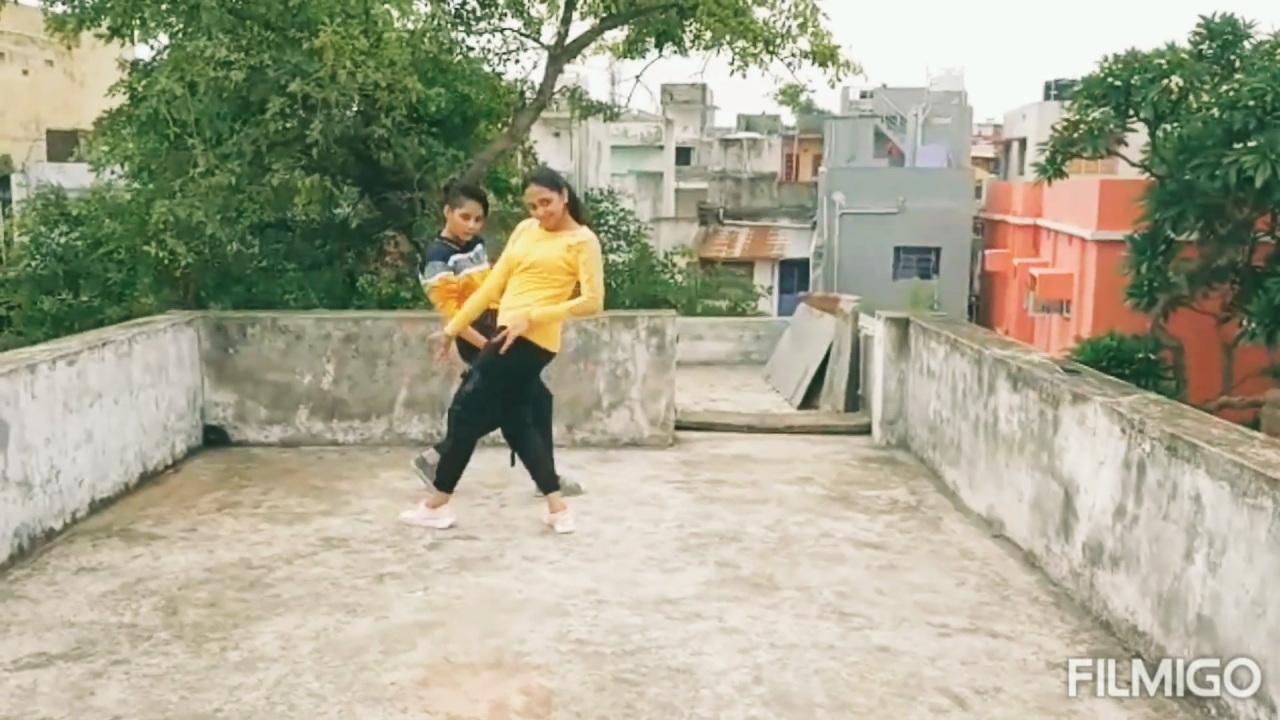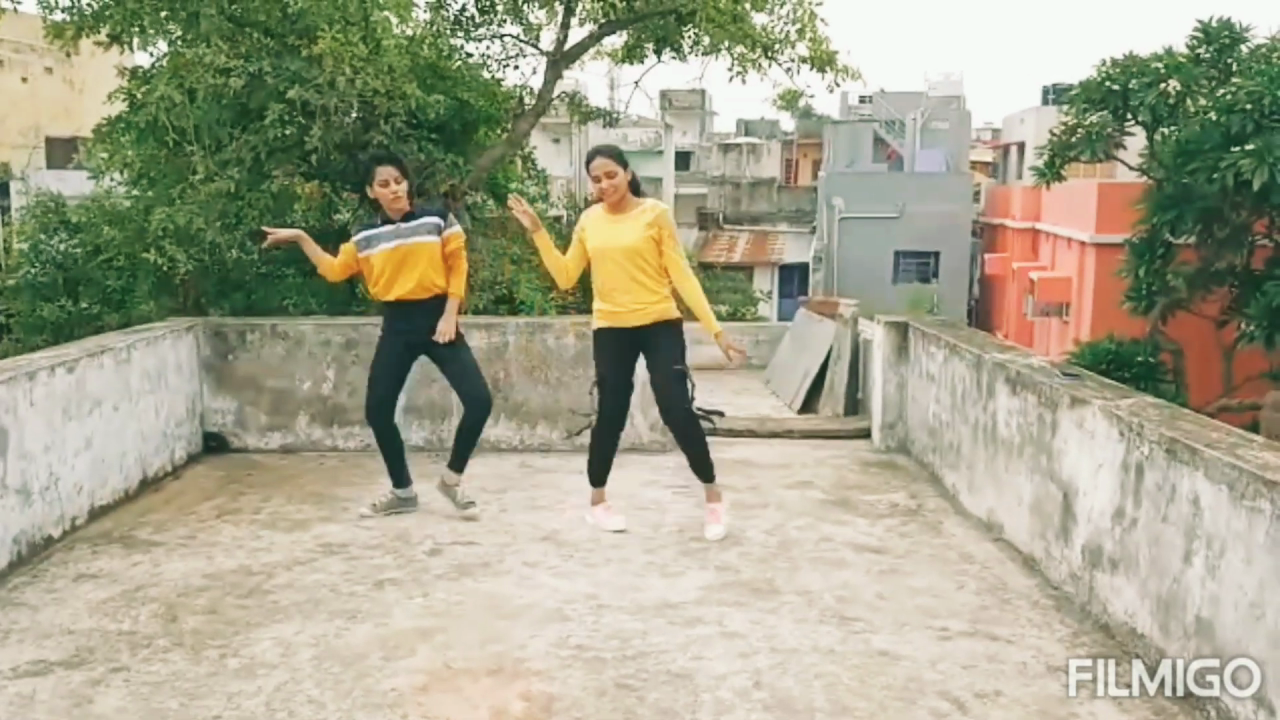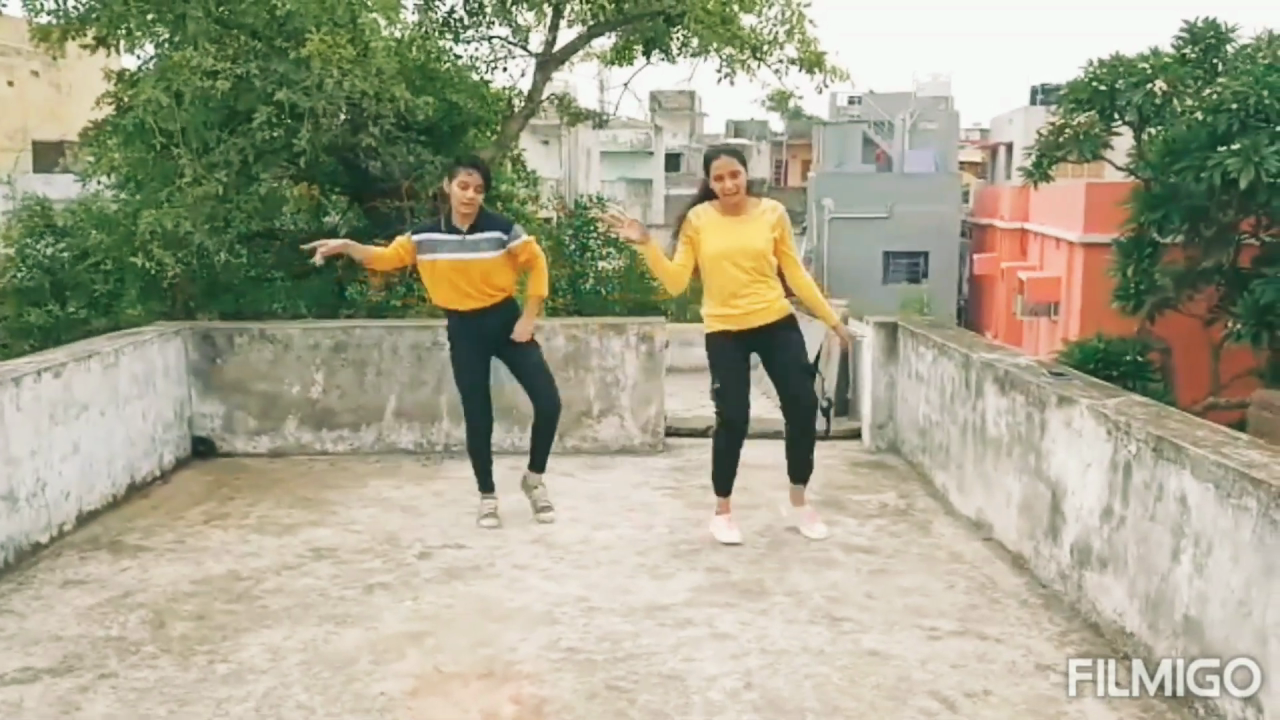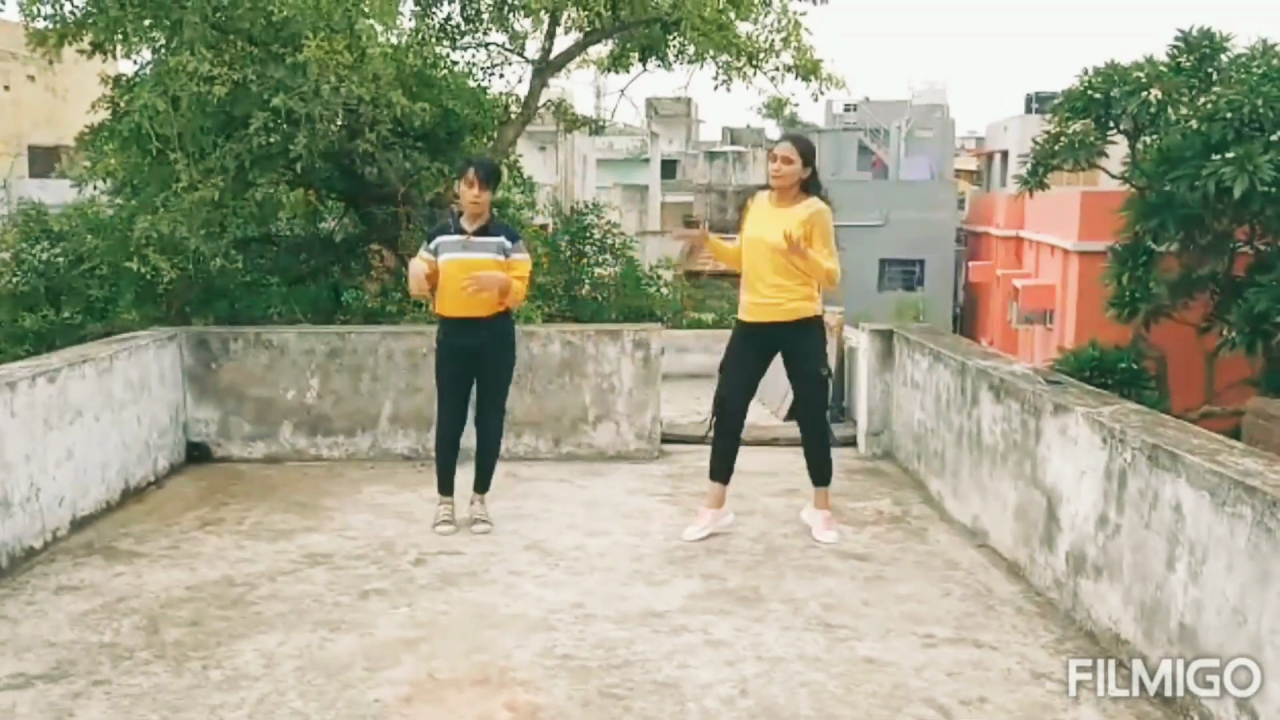
dt=1s
person 1, frame 1
left shoulder: (583, 240)
right shoulder: (525, 230)
left elbow: (592, 301)
right elbow: (494, 283)
left wrist: (531, 316)
right wrist: (454, 325)
left hip: (530, 339)
right hip: (512, 337)
left knee: (466, 411)
right knee: (515, 420)
left ankle: (438, 504)
right ankle: (557, 505)
person 1, frame 2
left shoulder: (655, 213)
right shoulder: (589, 220)
left elbow: (681, 274)
right elbow: (565, 276)
left wrist: (715, 330)
right wrist: (537, 229)
left hip: (659, 323)
right hip: (610, 328)
left knee: (677, 411)
right knee: (610, 413)
left ankle: (713, 499)
right ankle: (599, 501)
person 1, frame 3
left shoulder: (773, 213)
right shoulder: (697, 220)
left elbow: (795, 272)
right elbow: (675, 283)
left wrist: (832, 319)
right wrist: (646, 243)
left hip: (777, 324)
right hip: (724, 330)
left knee: (802, 409)
right knee: (732, 419)
left ankle: (799, 502)
right ankle: (723, 511)
person 1, frame 4
left shoulder: (814, 210)
right shoulder: (757, 203)
left elbow: (830, 276)
left wrist: (803, 253)
right wrist: (710, 244)
left hip: (800, 323)
right hip: (751, 323)
left knee: (812, 412)
right knee: (728, 409)
left ankle: (820, 507)
right ankle: (715, 507)
person 2, frame 1
left shoulder: (475, 243)
right shoulder: (438, 257)
right elbow: (449, 313)
right wrist: (486, 343)
left hip: (494, 330)
right hip: (478, 338)
right knee: (537, 399)
person 2, frame 2
left shoulder: (436, 218)
right shoulder: (366, 237)
left elbow: (458, 263)
right elbow: (335, 270)
left wrist: (450, 315)
right wrist: (300, 238)
left hip: (438, 320)
right hip: (397, 326)
left knee: (480, 400)
right knee: (378, 410)
left ankle: (453, 478)
right ankle: (402, 490)
person 2, frame 3
left shoulder: (501, 229)
right shoulder: (427, 235)
left elbow: (535, 263)
right elbow: (385, 258)
left wrist: (530, 317)
right wrist: (345, 244)
left hip: (505, 321)
right hip: (464, 329)
left knee: (549, 401)
right knee: (479, 417)
left ankle: (534, 478)
right ankle: (487, 495)
person 2, frame 4
left shoulder: (507, 238)
right shoulder: (440, 235)
left elbow: (518, 292)
right elbow: (423, 284)
left wrist: (501, 284)
right wrist: (417, 276)
left hip: (496, 334)
right hip: (453, 334)
left knee: (490, 420)
right knee: (450, 422)
left ankle: (479, 499)
right ankle: (445, 501)
